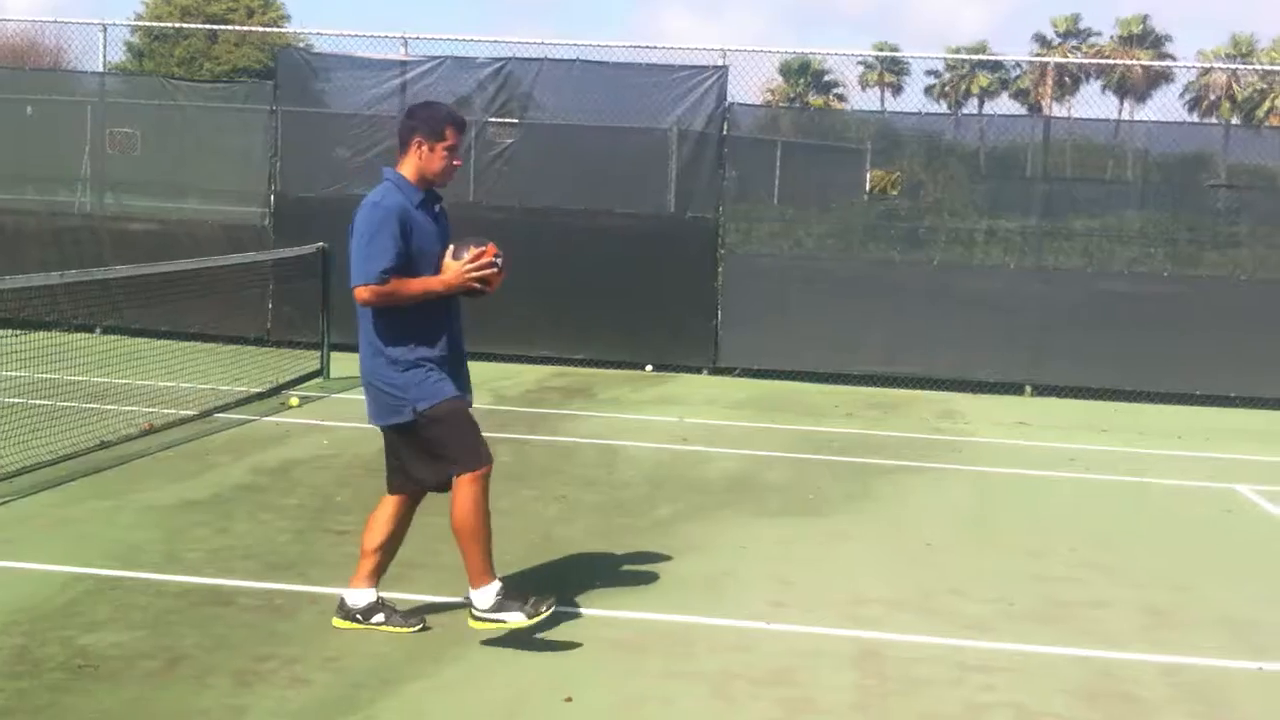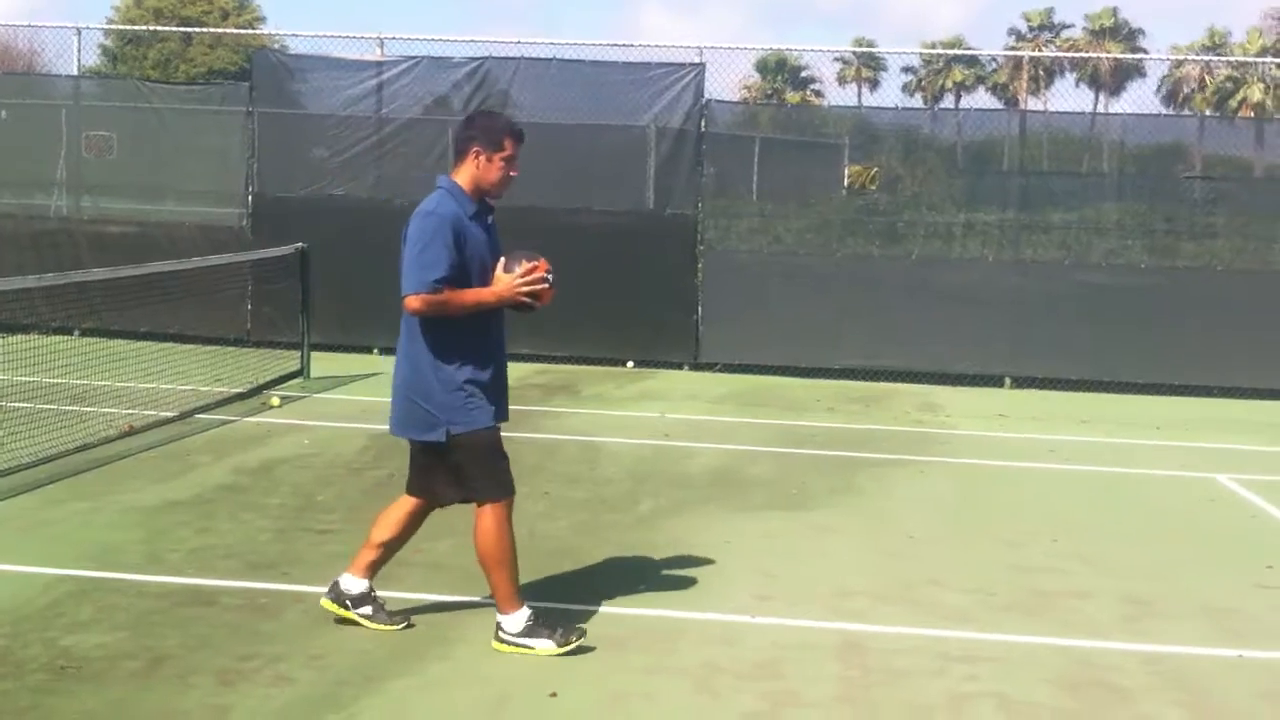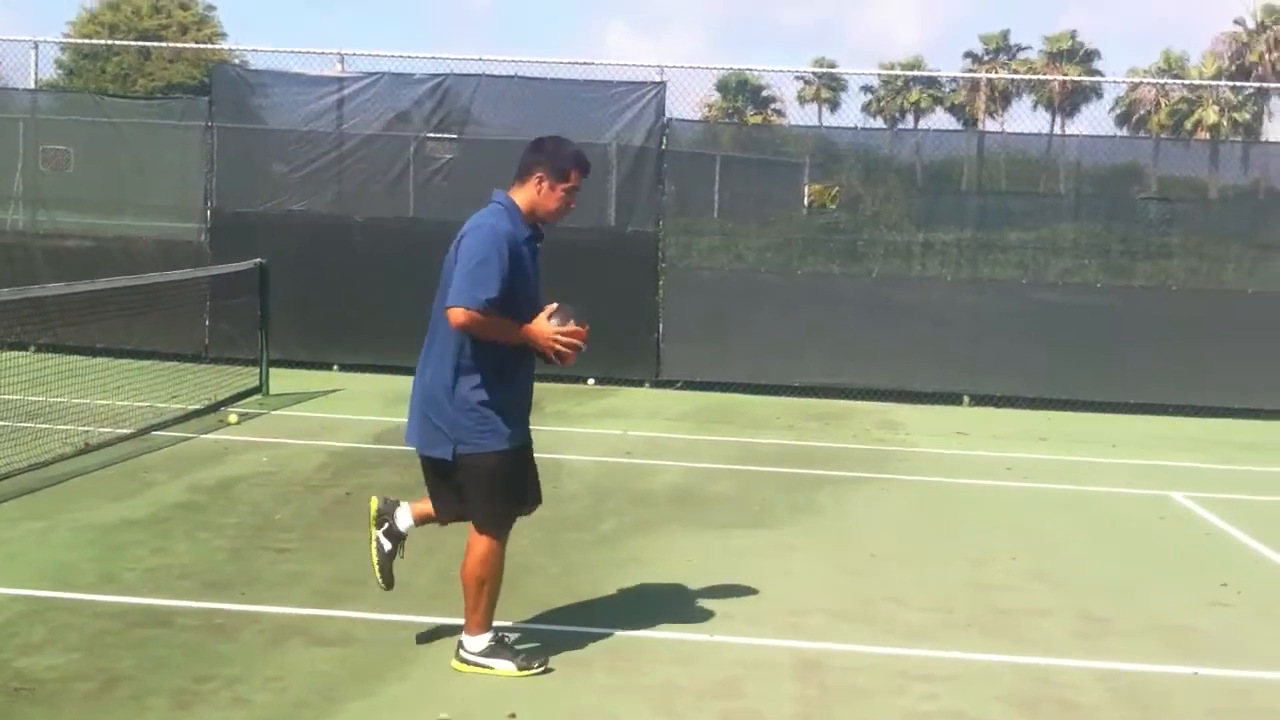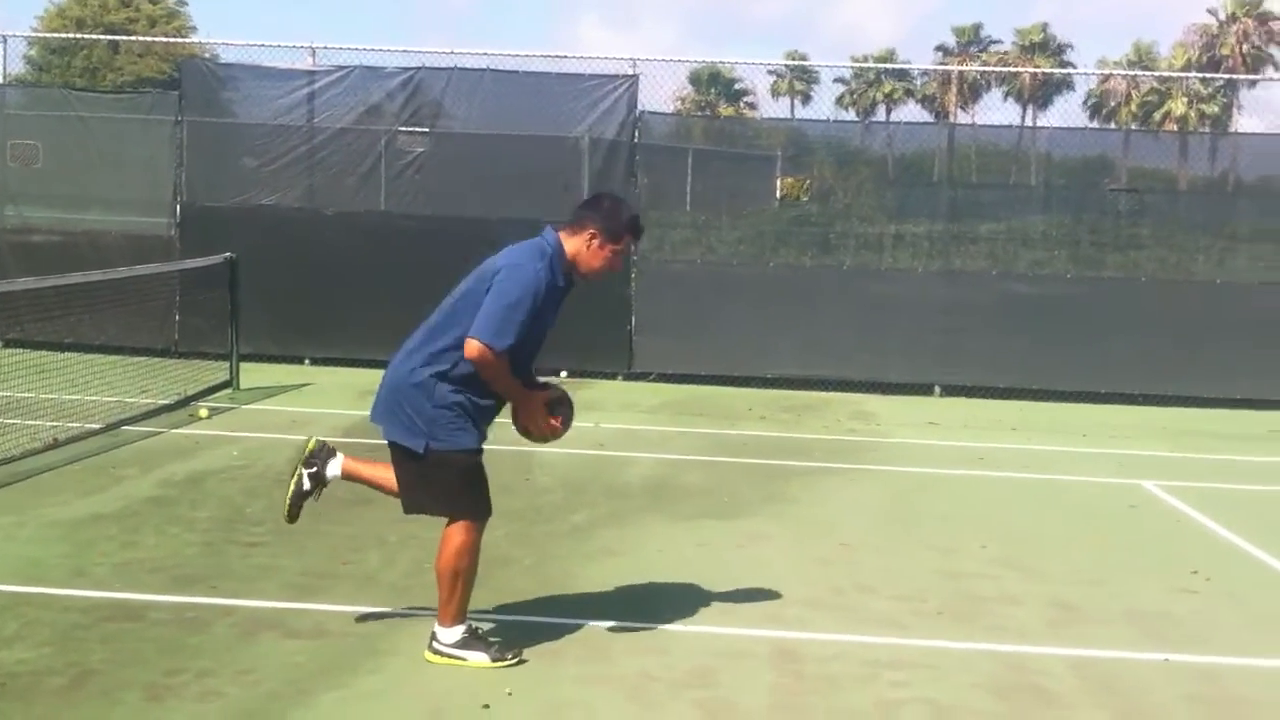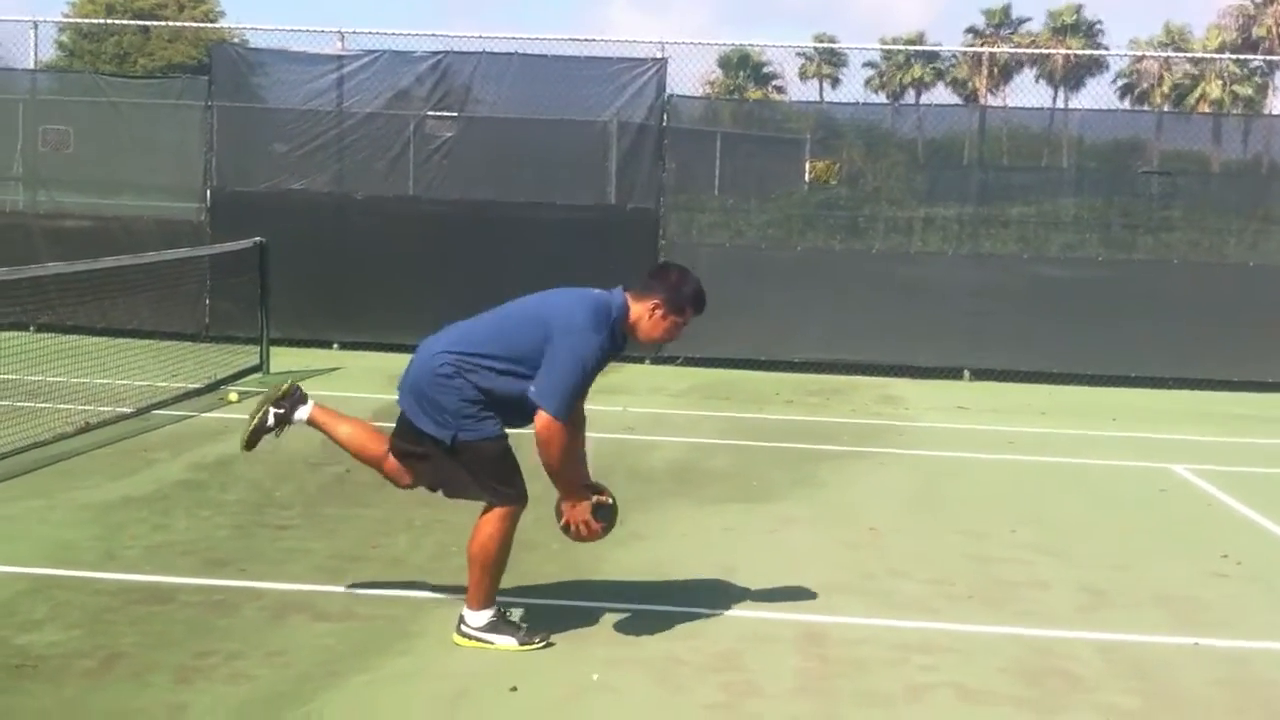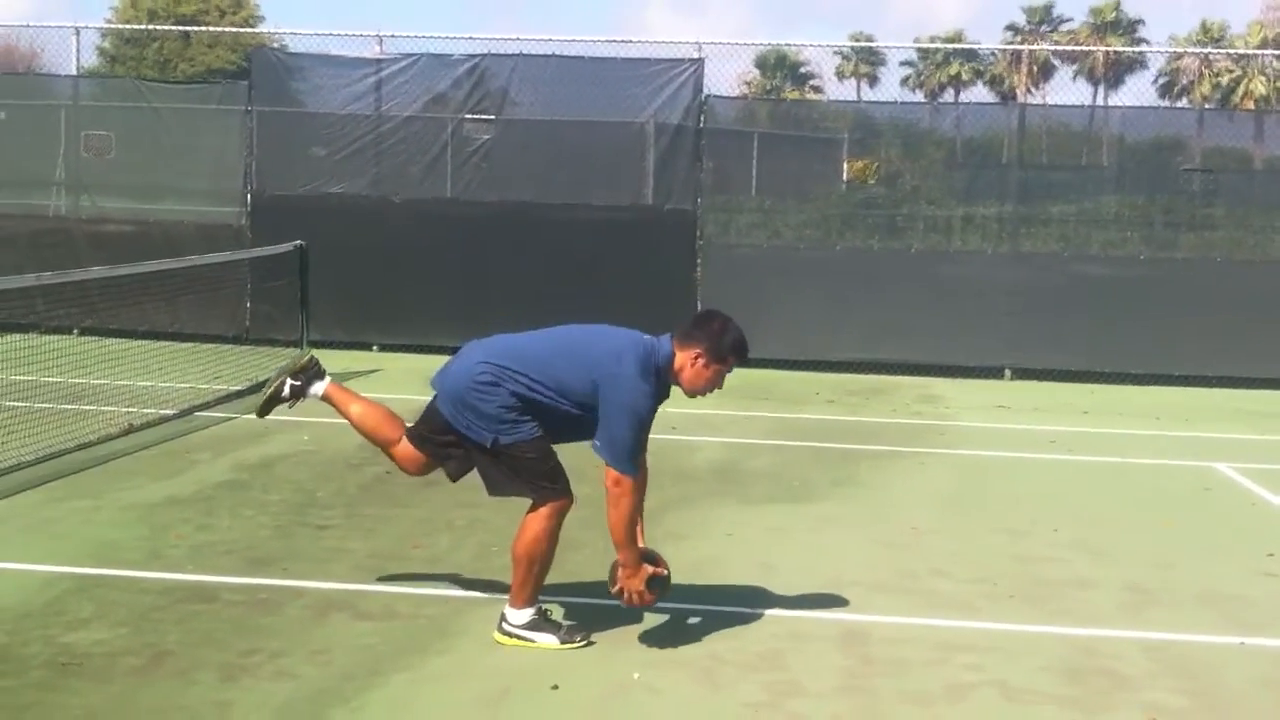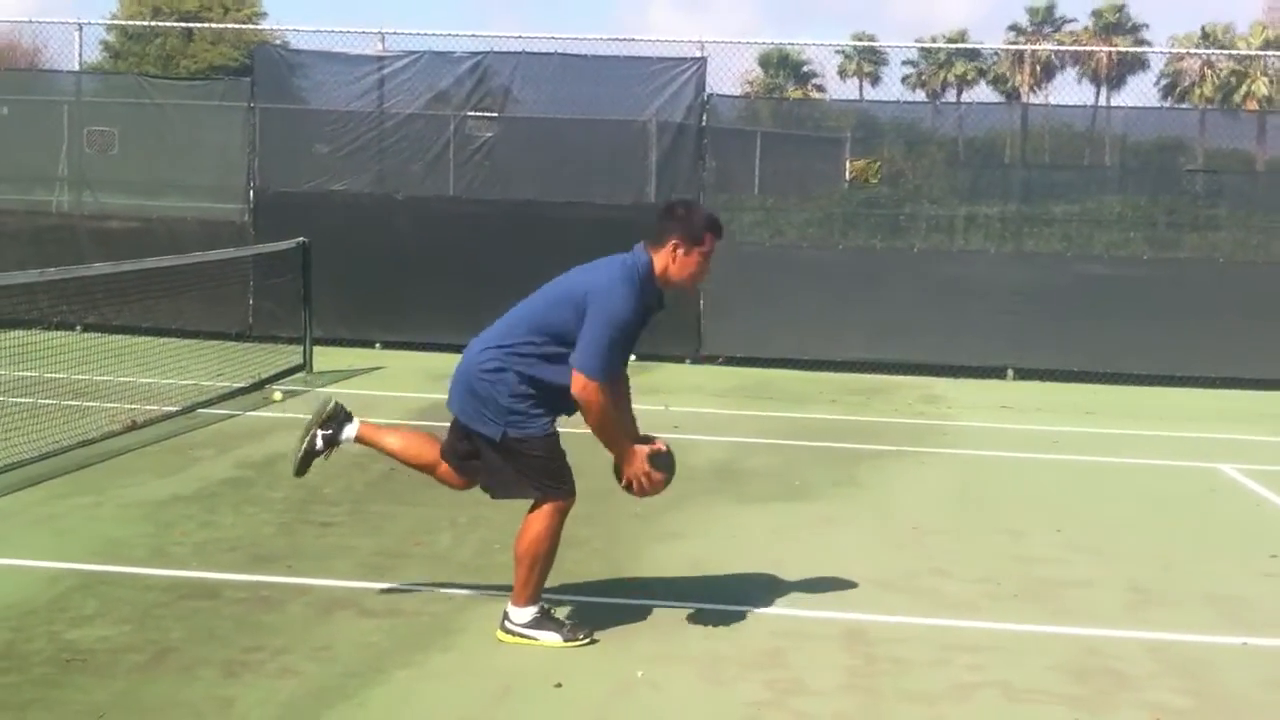
dt=0.5s
person 1, frame 1
left shoulder: (429, 207)
right shoulder: (383, 208)
right elbow: (369, 290)
left wrist: (466, 277)
right wrist: (445, 281)
left hip: (428, 372)
right hip: (406, 374)
left knee: (406, 489)
right knee: (473, 469)
left ankle: (360, 597)
right ankle: (485, 596)
person 1, frame 2
left shoulder: (476, 215)
right shoulder: (439, 216)
right elbow: (420, 299)
left wrist: (512, 290)
right wrist: (495, 294)
left hip: (452, 386)
right hip: (448, 388)
left knee: (426, 492)
right knee: (495, 497)
left ankle: (352, 585)
right ankle: (514, 621)
person 1, frame 3
left shoulder: (518, 233)
right shoulder: (491, 232)
right elbow: (463, 315)
left wrist: (543, 335)
right wrist: (531, 335)
left hip: (491, 403)
right hip: (467, 406)
left knee: (510, 504)
right knee: (491, 523)
left ankle: (401, 517)
right ankle: (477, 644)
person 1, frame 4
left shoulder: (548, 266)
right shoulder: (531, 272)
right elbow: (480, 351)
left wrist: (531, 396)
right wrist: (526, 404)
left hip: (426, 389)
right hip: (431, 395)
left knee: (425, 487)
right knee: (468, 513)
left ankle: (330, 464)
right ankle: (450, 636)
person 1, frame 5
left shoulder: (600, 315)
right shoulder: (587, 332)
left elbow: (569, 408)
right elbow: (547, 426)
left wrist: (579, 480)
right wrist: (573, 498)
left hip: (439, 374)
right hip: (451, 385)
left knee: (400, 469)
right knee: (506, 500)
left ankle: (300, 408)
right ankle: (477, 619)
person 1, frame 6
left shoulder: (646, 359)
right shoulder: (633, 383)
left elbow: (634, 464)
right elbow: (620, 484)
left wrist: (639, 541)
right wrist: (630, 566)
left hip: (473, 376)
right hip: (487, 393)
left knee: (410, 453)
right knee: (552, 499)
left ankle: (315, 384)
right ankle: (520, 618)
person 1, frame 7
left shoulder: (634, 282)
right shoulder: (620, 294)
left elbow: (612, 373)
right elbow: (586, 390)
left wrist: (634, 442)
right wrist: (627, 456)
left hip: (488, 376)
right hip: (500, 388)
left knee: (452, 471)
right knee: (554, 496)
left ankle: (345, 427)
right ankle: (522, 617)
